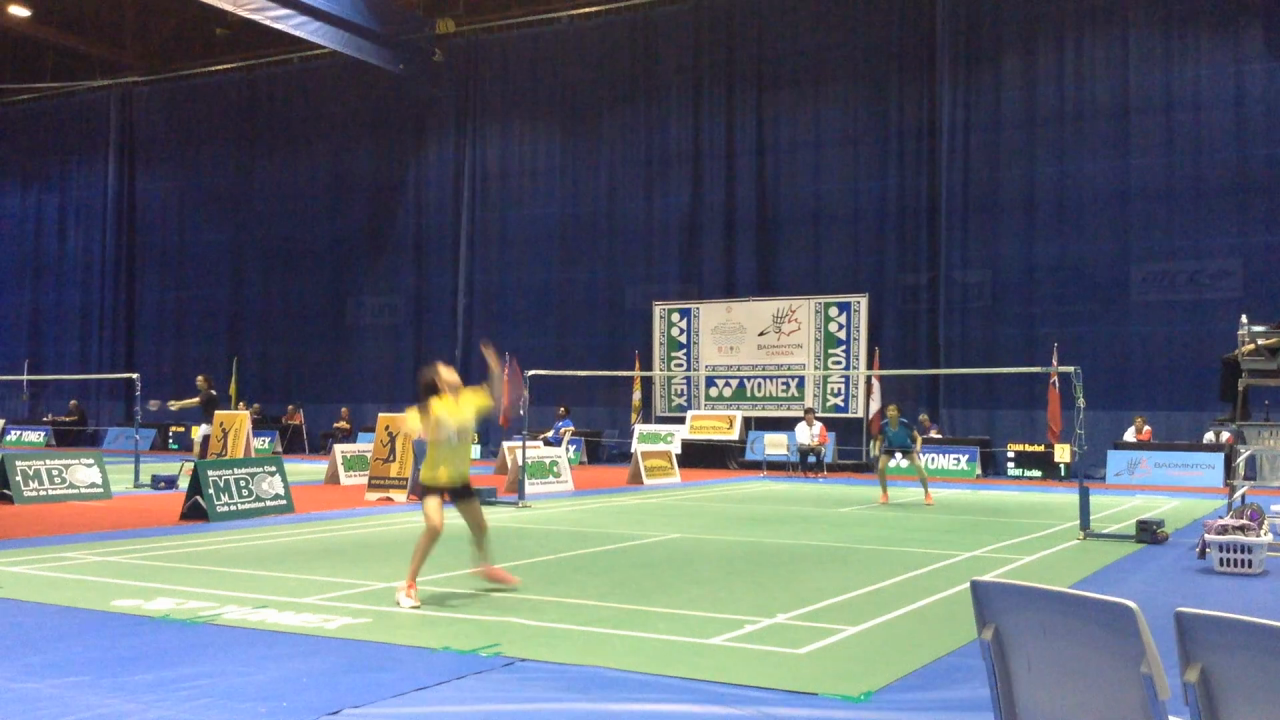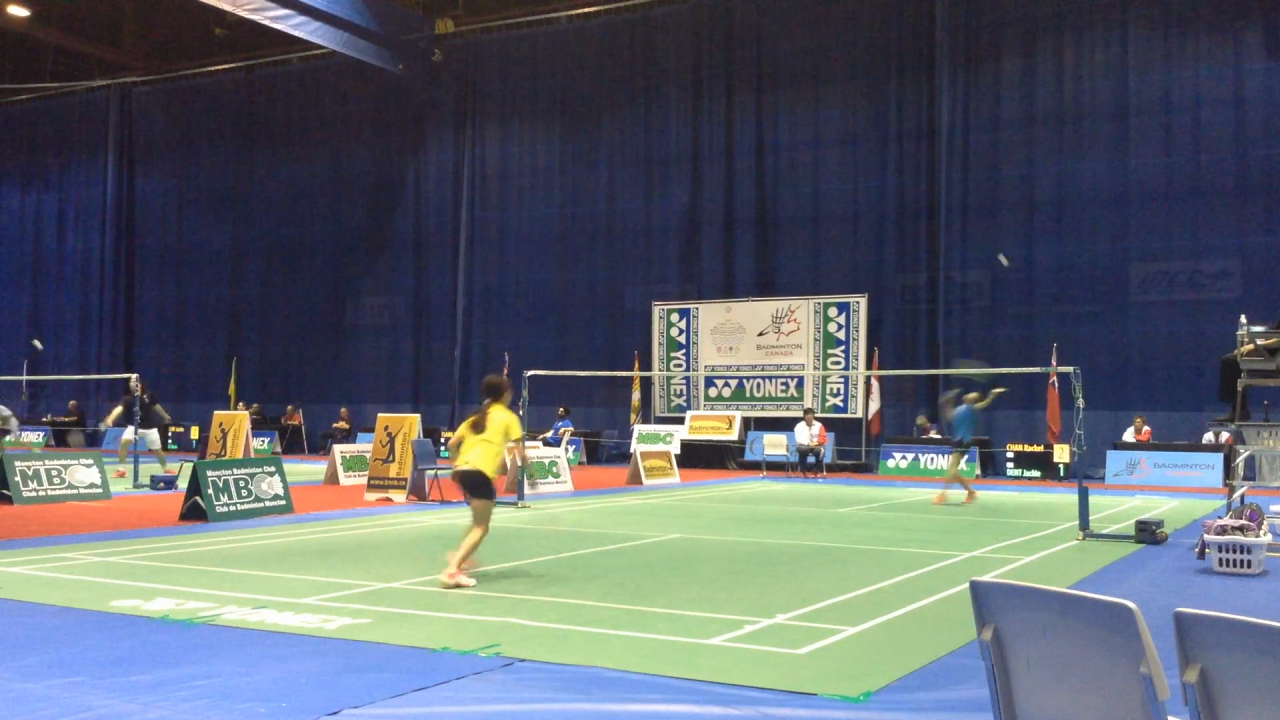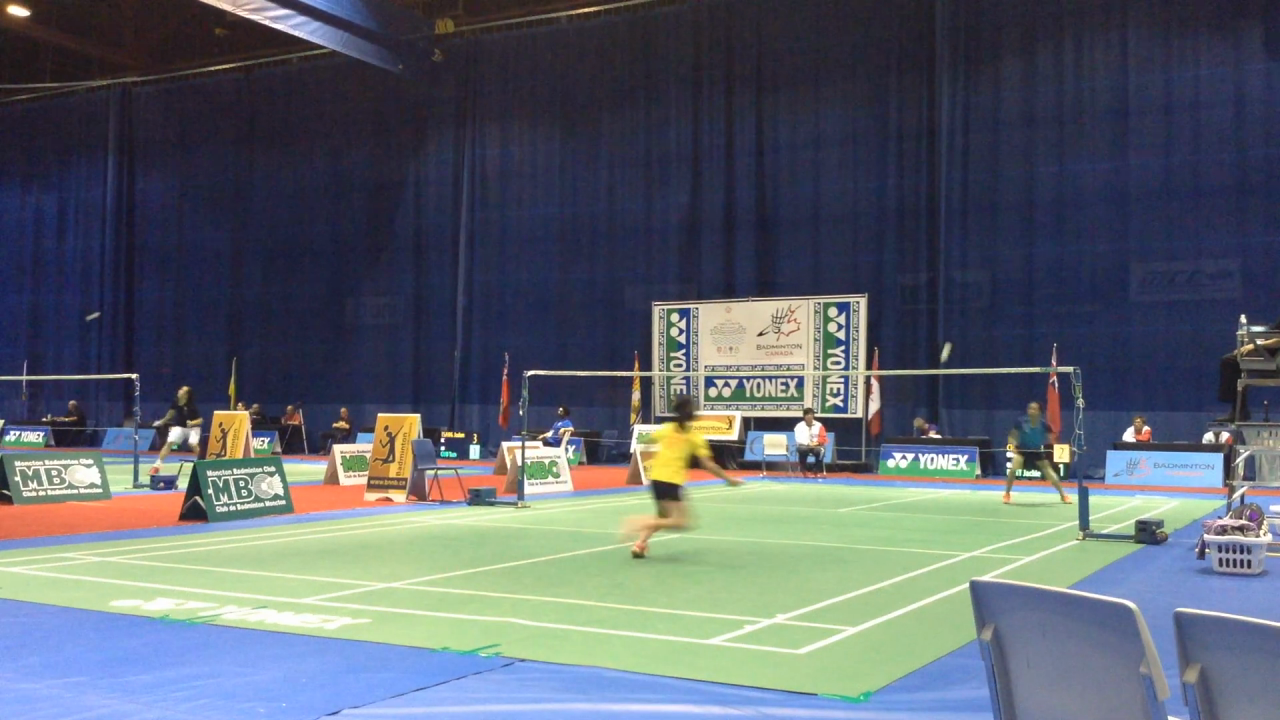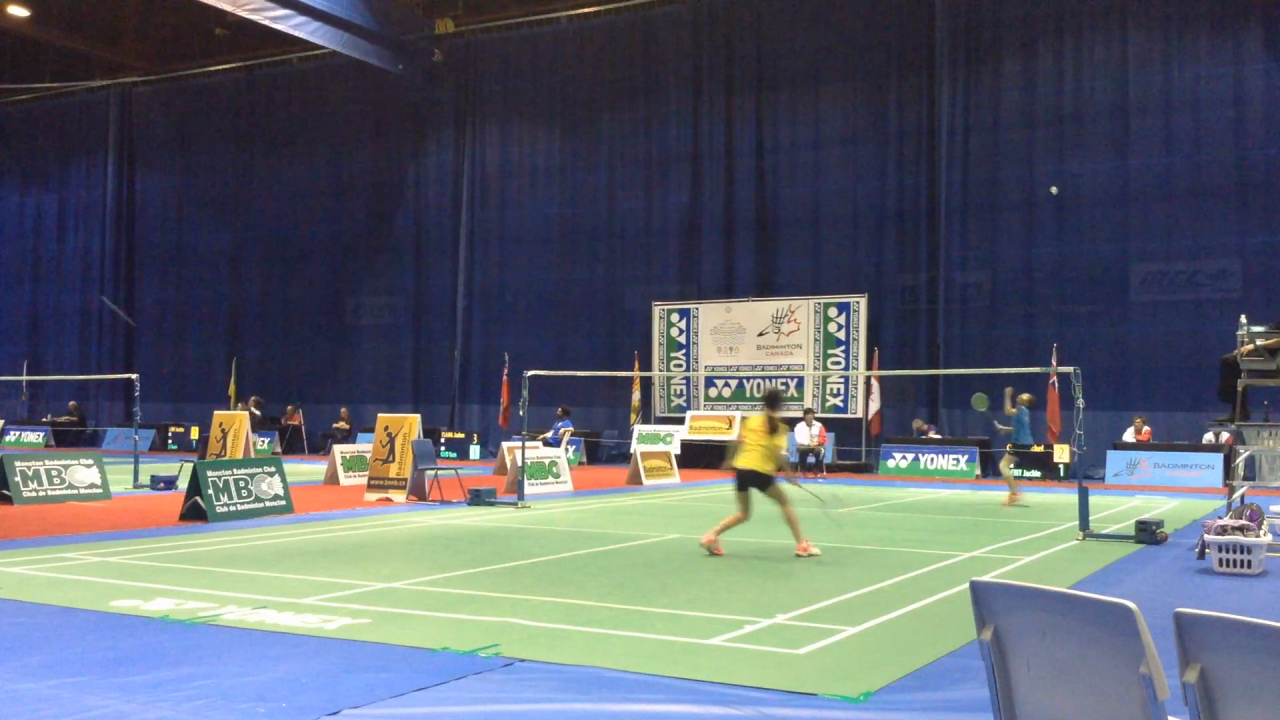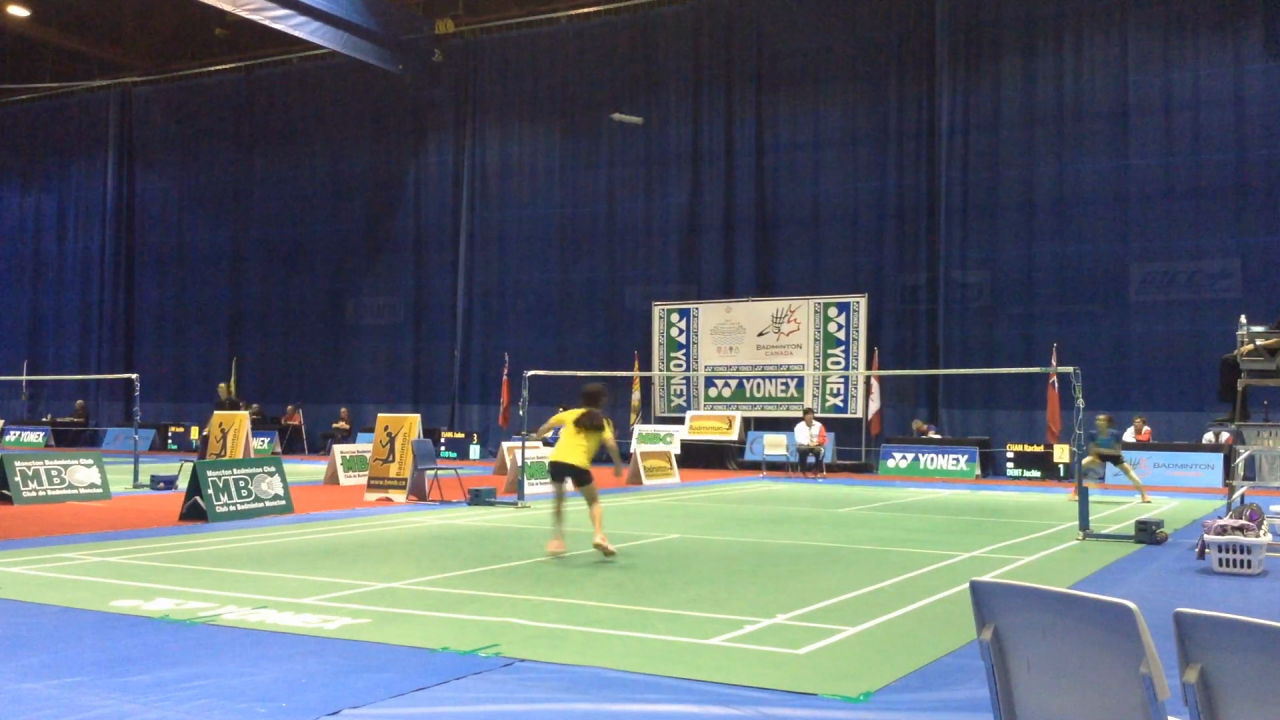
dt=1s
person 1, frame 1
left shoulder: (469, 399)
right shoulder: (434, 408)
left elbow: (496, 399)
right elbow: (409, 424)
left wrist: (496, 369)
right wrist: (423, 431)
left hip: (458, 479)
right hip: (433, 480)
left knee: (480, 526)
right knee: (435, 526)
left ankle: (485, 566)
right ankle: (408, 585)
person 1, frame 2
left shoulder: (475, 416)
right shoulder: (508, 417)
left elbow: (452, 445)
right elbow: (519, 451)
left hip: (461, 470)
right hip: (480, 472)
left knee: (480, 521)
right knee: (481, 527)
left ankle: (462, 559)
right ankle: (452, 570)
person 1, frame 3
left shoulder: (667, 428)
right shoulder: (694, 435)
left elbow: (651, 438)
right elbow: (707, 464)
right wrist: (728, 478)
left hip: (656, 479)
right hip: (671, 482)
left knee: (664, 517)
right knee: (681, 524)
left ankle: (640, 544)
right ankle: (644, 525)
person 1, frame 4
left shoulder: (751, 420)
right shoulder: (779, 426)
left elbow: (738, 442)
right elbow: (779, 454)
left wrist: (737, 459)
right wrist: (789, 473)
left hip: (741, 469)
right hip: (759, 472)
left knee: (743, 514)
right knee: (785, 503)
left ankle: (711, 536)
right ankle: (802, 544)
person 1, frame 5
left shoulder: (571, 413)
right shoulder: (602, 422)
left elbow: (545, 428)
right elbow: (611, 445)
left wrist: (537, 437)
right wrist: (618, 465)
left hip: (557, 462)
right hip: (578, 465)
left knee: (559, 500)
right knee: (594, 502)
left ankle: (557, 540)
right ankle: (599, 536)
